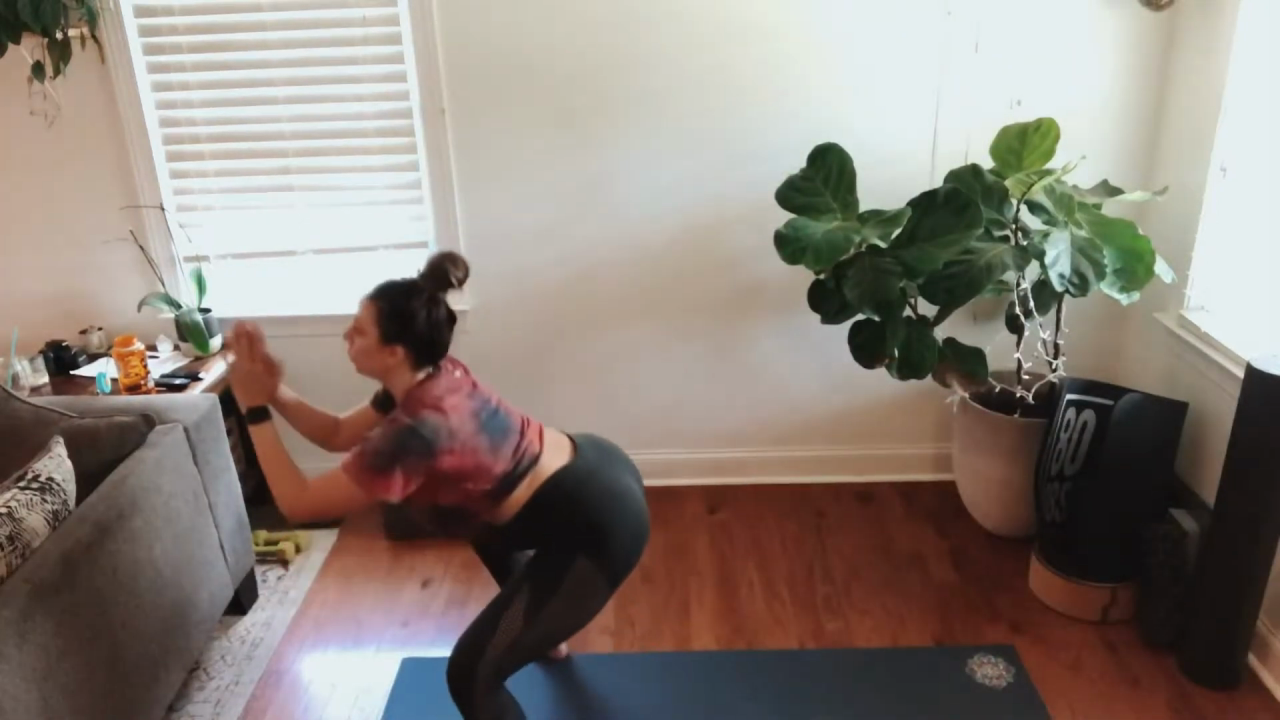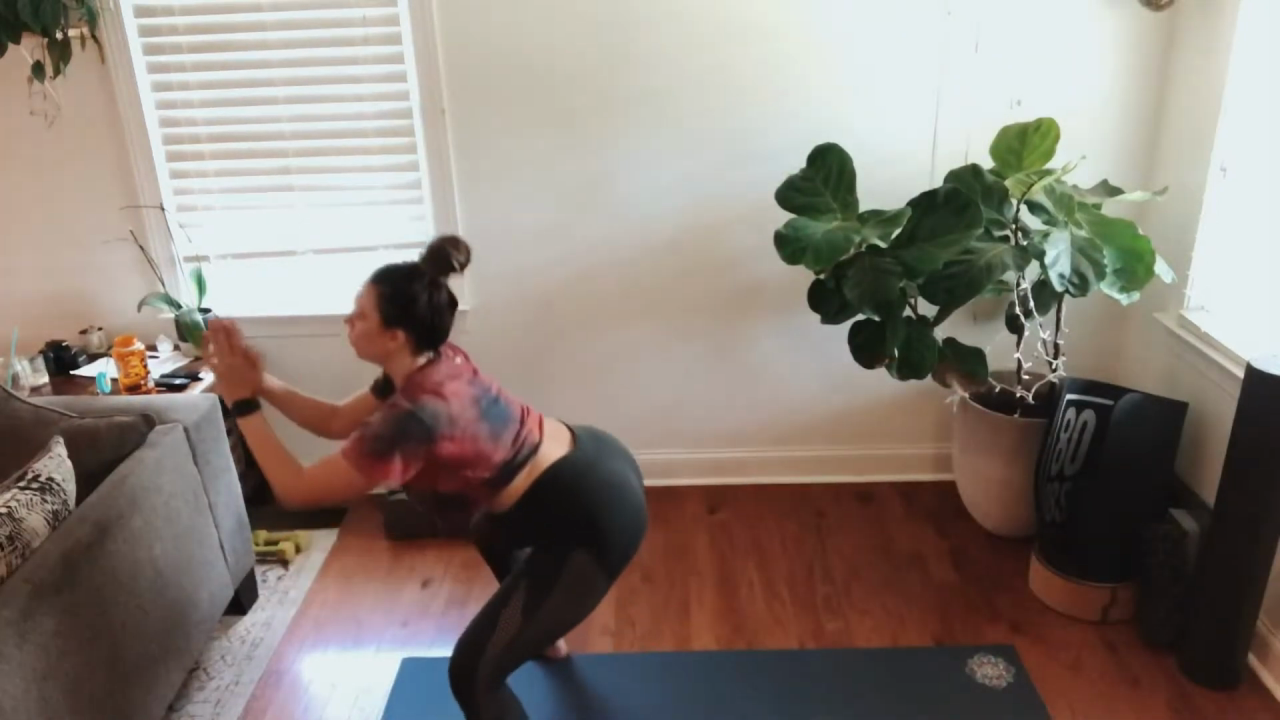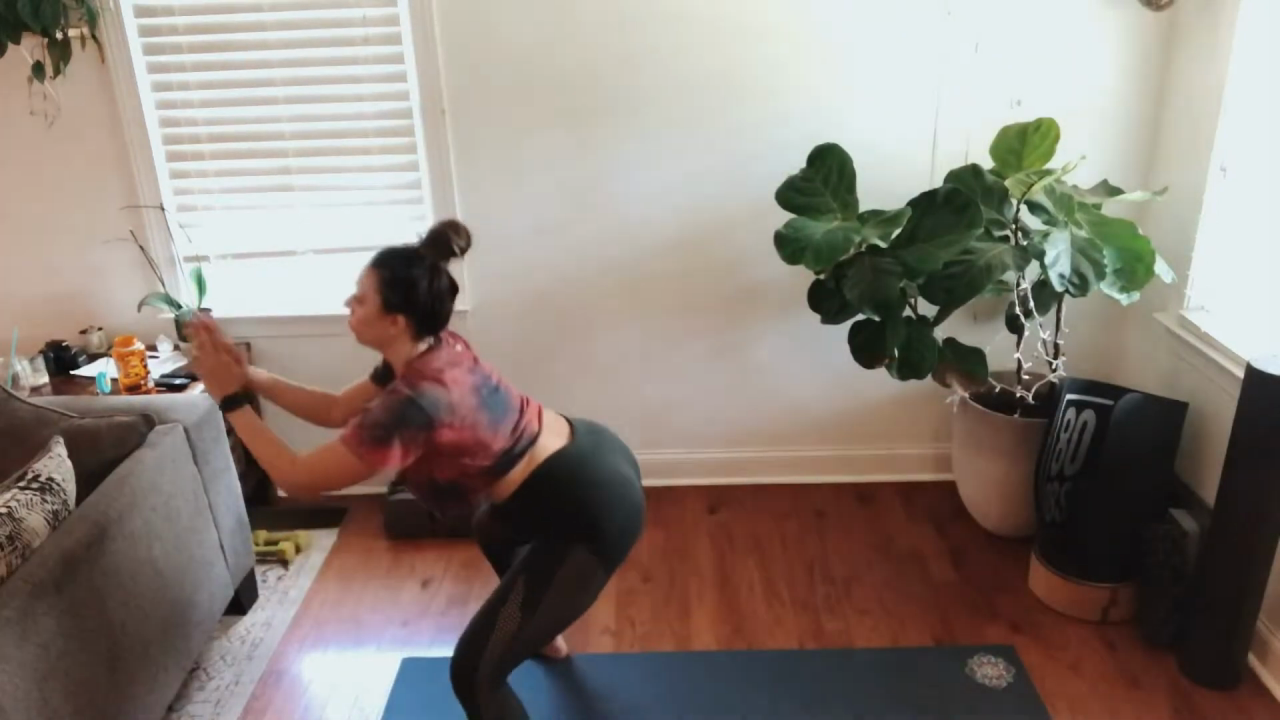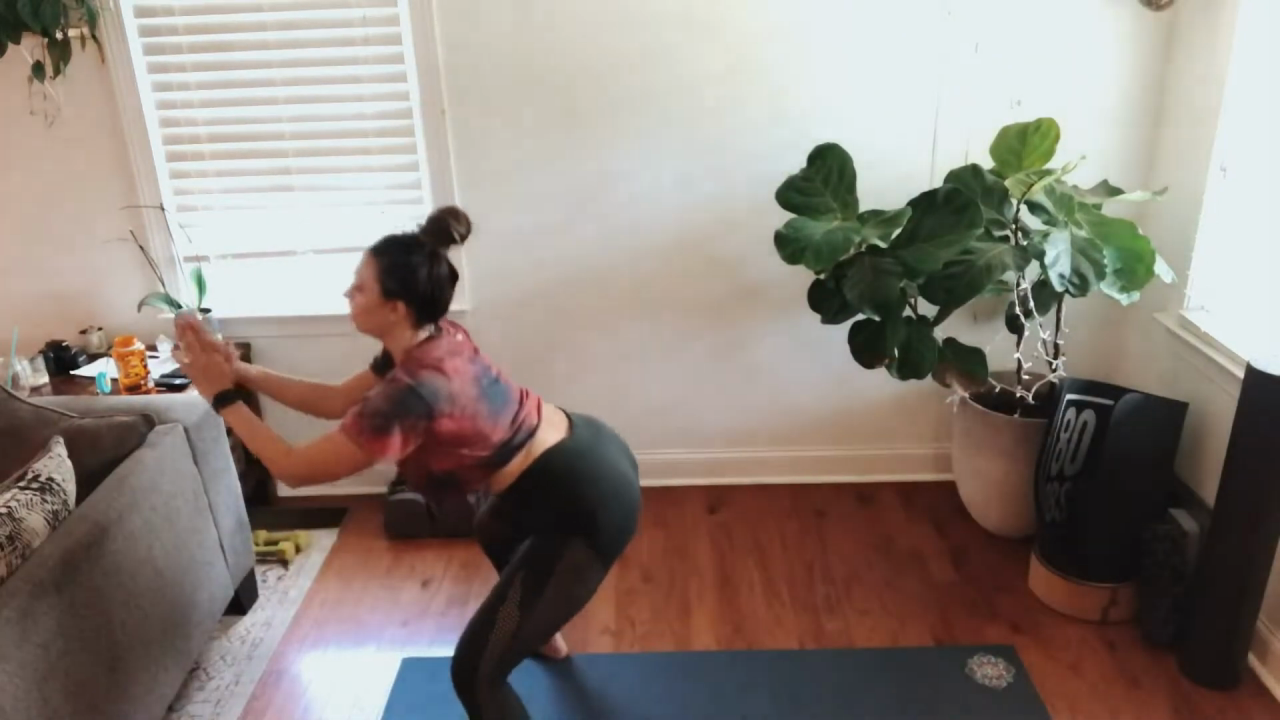
dt=0.1s
person 1, frame 1
left shoulder: (413, 433)
right shoulder: (433, 377)
left elbow: (300, 503)
right elbow: (341, 433)
left wrist: (256, 412)
right wrist: (275, 392)
left hip: (599, 526)
right hip: (599, 468)
left knee: (471, 675)
right knee: (489, 537)
right ankle: (545, 629)
person 1, frame 2
left shoulder: (413, 419)
right shoulder: (435, 363)
left elbow: (297, 489)
right elbow: (337, 420)
left wrist: (243, 405)
right wrist: (261, 382)
left hip: (595, 518)
right hip: (596, 461)
left knee: (473, 673)
right knee: (491, 535)
right ankle: (543, 629)
person 1, frame 3
left shoulder: (412, 404)
right shoulder: (434, 350)
left elbow: (298, 478)
right elbow: (338, 408)
left wrist: (232, 401)
right wrist: (249, 375)
left hip: (593, 510)
right hip: (595, 456)
left knee: (474, 672)
right knee: (493, 532)
right ankle: (544, 632)
person 1, frame 4
left shoulder: (411, 393)
right shoulder: (435, 340)
left elbow: (295, 468)
right elbow: (336, 400)
left wrist: (223, 398)
right wrist: (240, 370)
left hip: (590, 505)
right hip: (591, 453)
left knee: (475, 671)
right knee: (494, 530)
right ankle: (542, 631)
